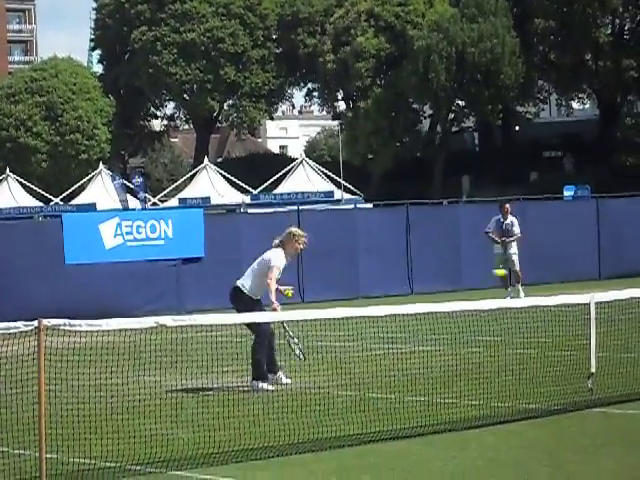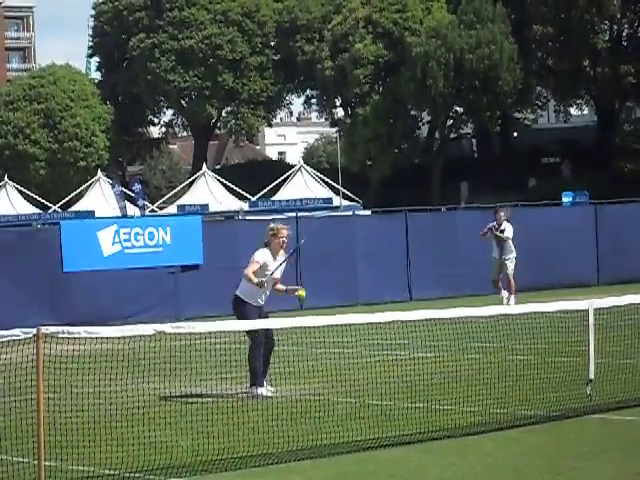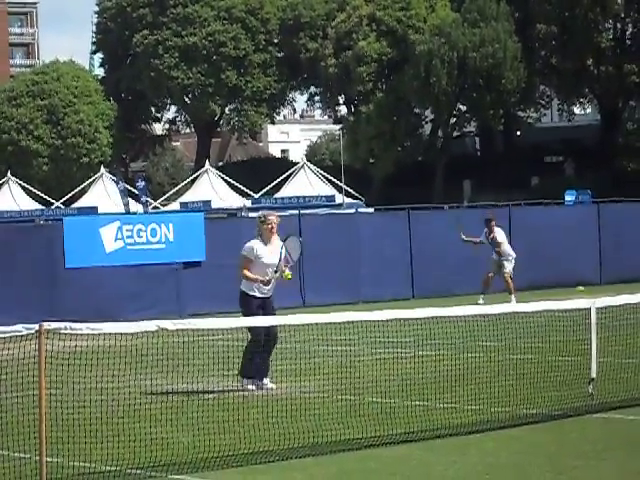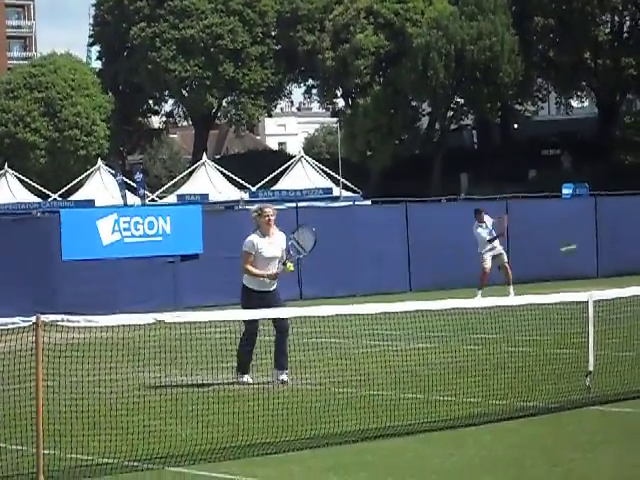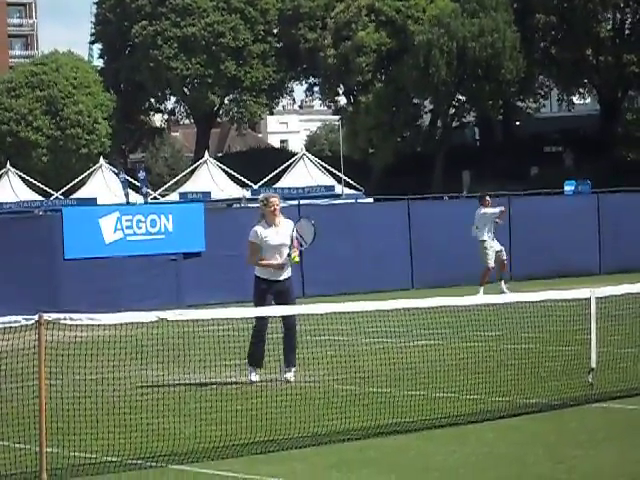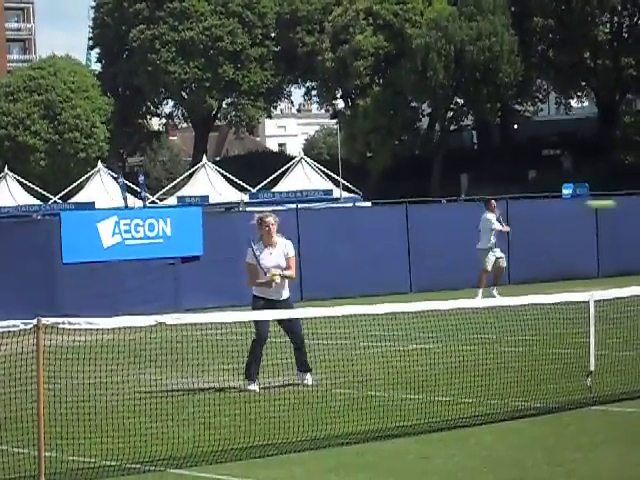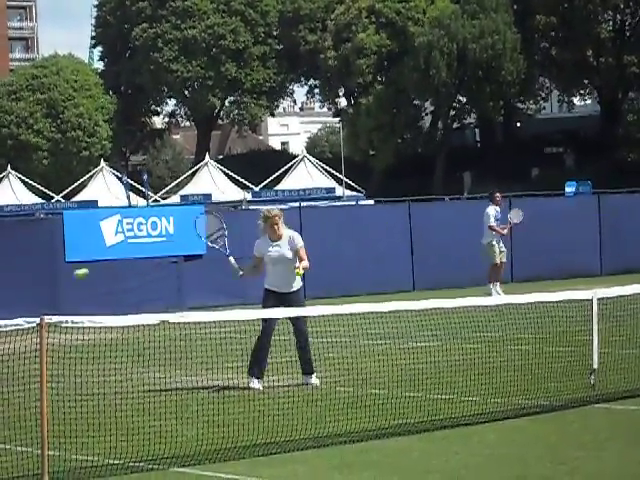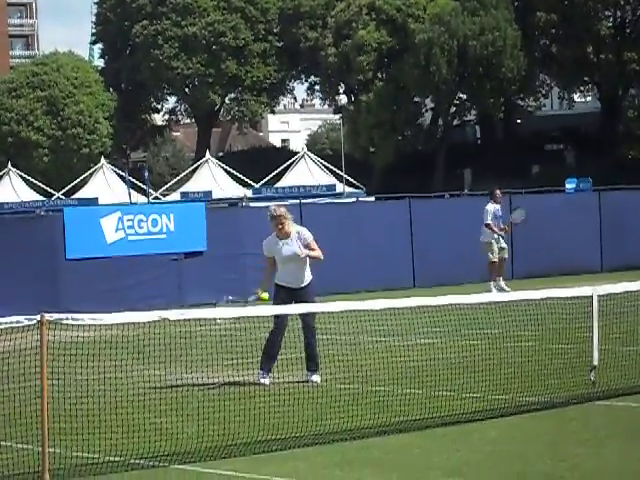
dt=0.3s
person 1, frame 1
left shoulder: (279, 255)
right shoulder: (278, 256)
right elbow: (270, 280)
left wrist: (278, 288)
right wrist: (273, 300)
left hip: (251, 297)
right hip: (242, 295)
left knee: (268, 333)
right knee: (262, 333)
left ankle: (273, 373)
right ankle: (258, 380)
person 1, frame 2
left shoulder: (282, 258)
right shoulder: (262, 254)
left elbow: (275, 285)
right elbow: (247, 273)
left wrist: (290, 289)
right wrist: (256, 282)
left hip: (258, 305)
right hip: (244, 303)
left knee: (269, 341)
right knee: (257, 340)
left ankle: (260, 381)
right ankle: (256, 386)
person 1, frame 3
left shoulder: (280, 245)
right shoulder: (252, 246)
right elbow: (242, 271)
left wrist: (283, 273)
right wrist: (259, 280)
left hip: (267, 298)
right hip: (250, 297)
left knee: (272, 336)
right knee: (257, 336)
left ankle: (261, 377)
right ankle: (247, 378)
person 1, frame 4
left shoulder: (281, 237)
right shoulder: (252, 240)
right elbow: (245, 267)
right wrist: (266, 274)
left hip: (271, 291)
right hip: (252, 291)
left knee: (283, 328)
right knee: (251, 331)
left ankle: (281, 370)
right ankle: (242, 372)
person 1, frame 5
left shoulder: (289, 224)
right shoulder: (257, 230)
left elbow: (294, 249)
right elbow: (252, 259)
left wrist: (294, 255)
right wrist: (273, 264)
left hip: (285, 281)
right hip: (263, 281)
left knee: (290, 323)
right knee: (261, 324)
left ankle: (289, 367)
right ankle: (254, 367)
person 1, frame 6
left shoulder: (286, 245)
right shoulder: (254, 251)
left elbow: (292, 273)
right elbow: (251, 280)
left wrist: (279, 273)
right wrist: (264, 281)
left hip: (283, 299)
right hip: (261, 300)
left knee: (297, 335)
right knee: (261, 336)
left ankle: (304, 372)
right ankle: (251, 379)
person 1, frame 7
left shoulder: (293, 237)
right shoulder: (260, 244)
left elbow: (306, 262)
right elbow: (256, 266)
left wrist: (300, 267)
right wrist: (244, 271)
left hip: (294, 291)
right hip: (272, 293)
left knee: (301, 332)
right knee: (266, 333)
left ankle: (309, 374)
right ankle: (255, 376)
person 1, frame 8
left shoulder: (301, 232)
right shoulder: (269, 243)
left elbow: (320, 256)
right elbow: (271, 268)
left wrist: (307, 253)
right wrist: (264, 286)
left hip: (305, 286)
right hip: (284, 288)
left knee: (309, 327)
right knee: (279, 328)
left ankle: (312, 371)
right ankle: (264, 371)
